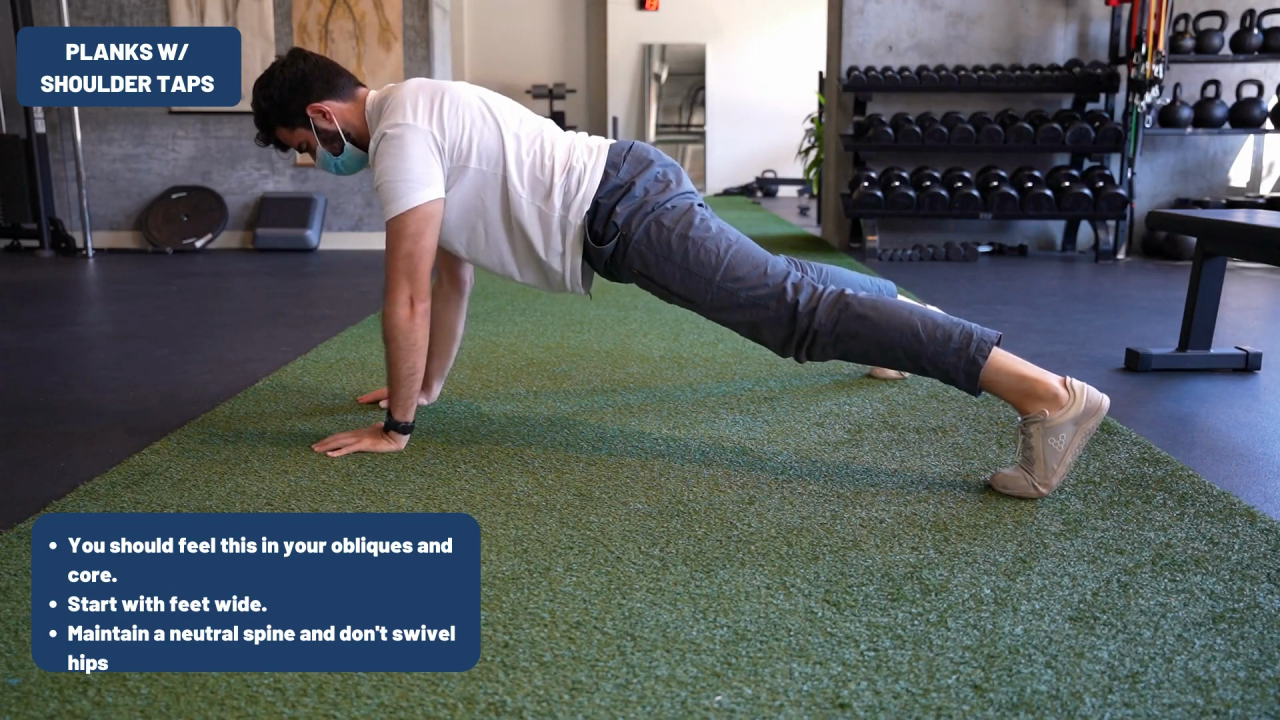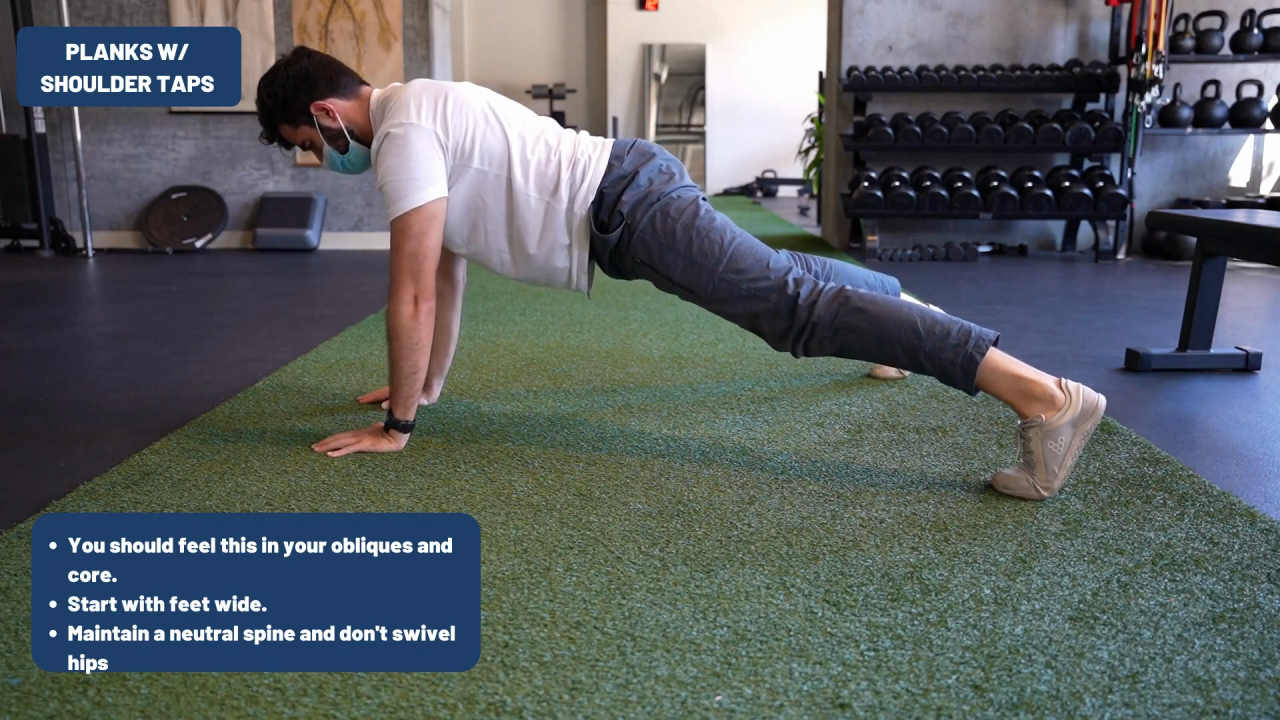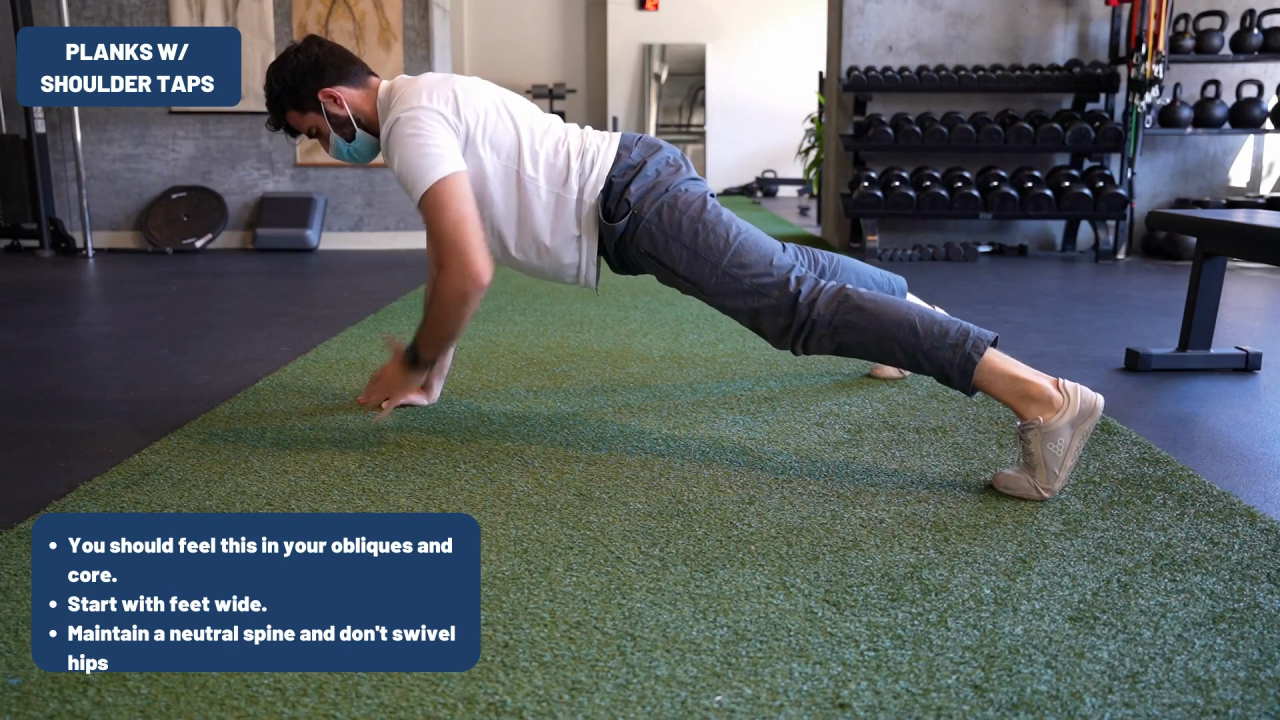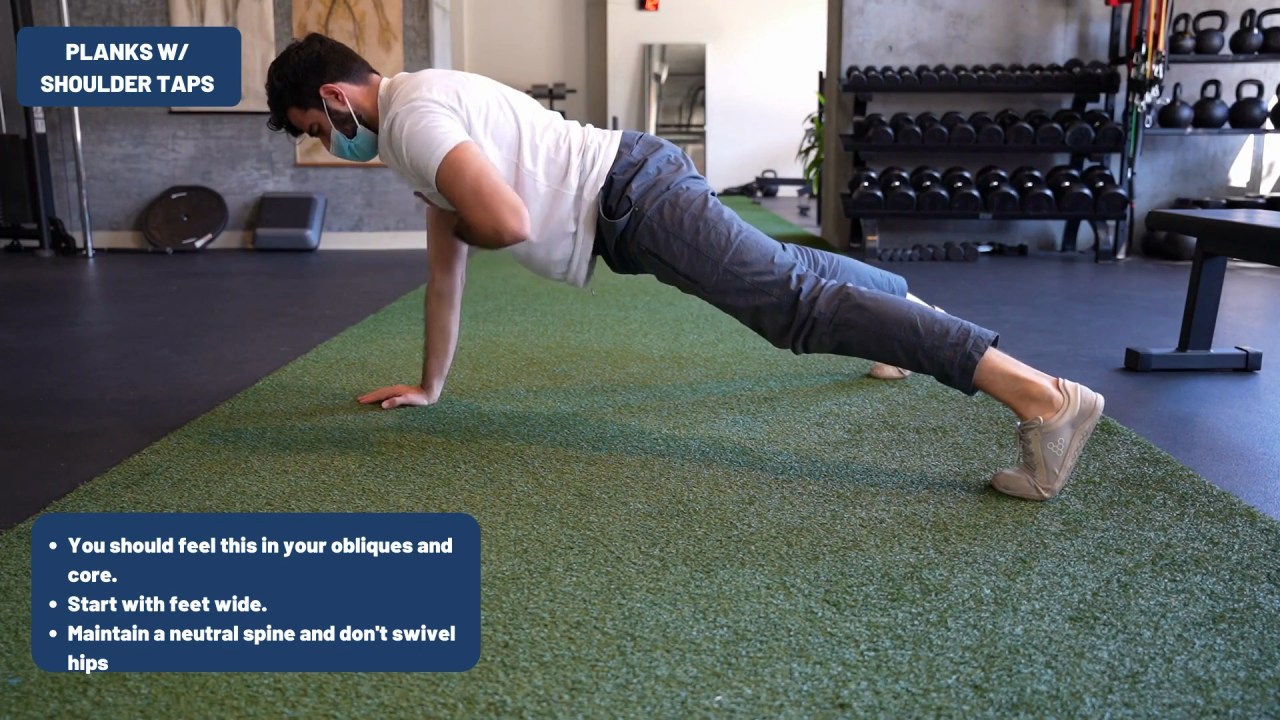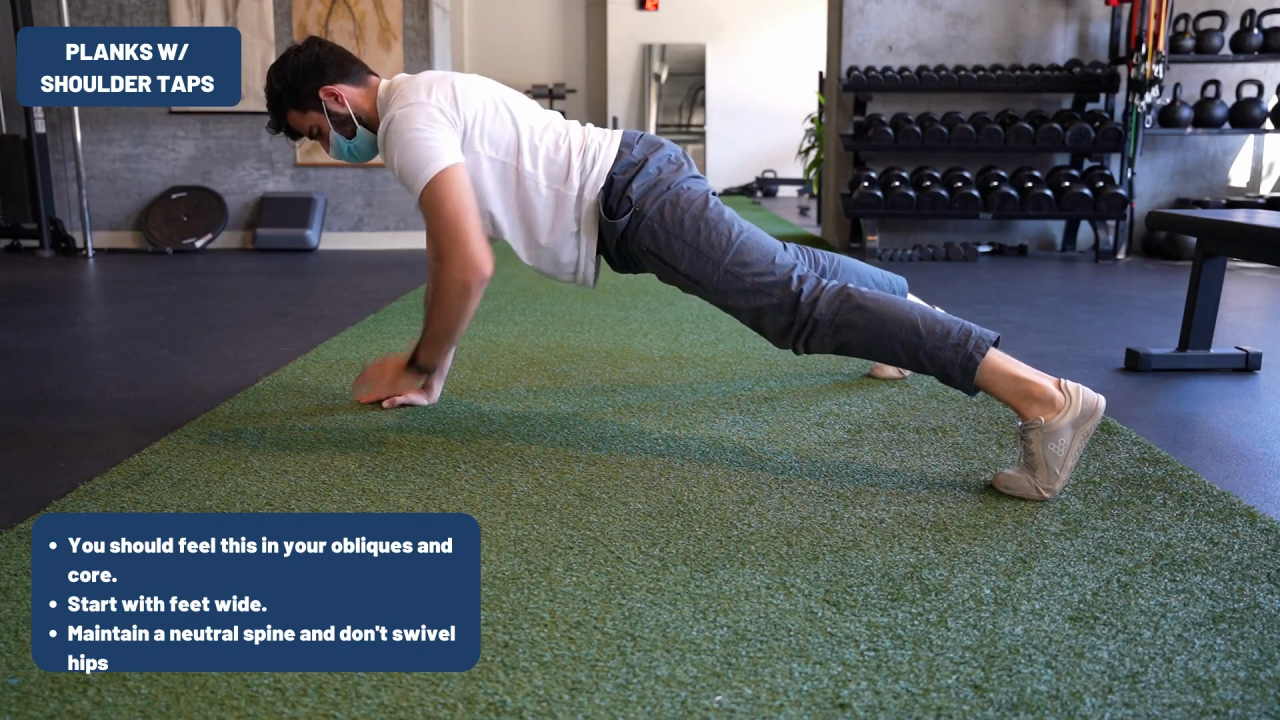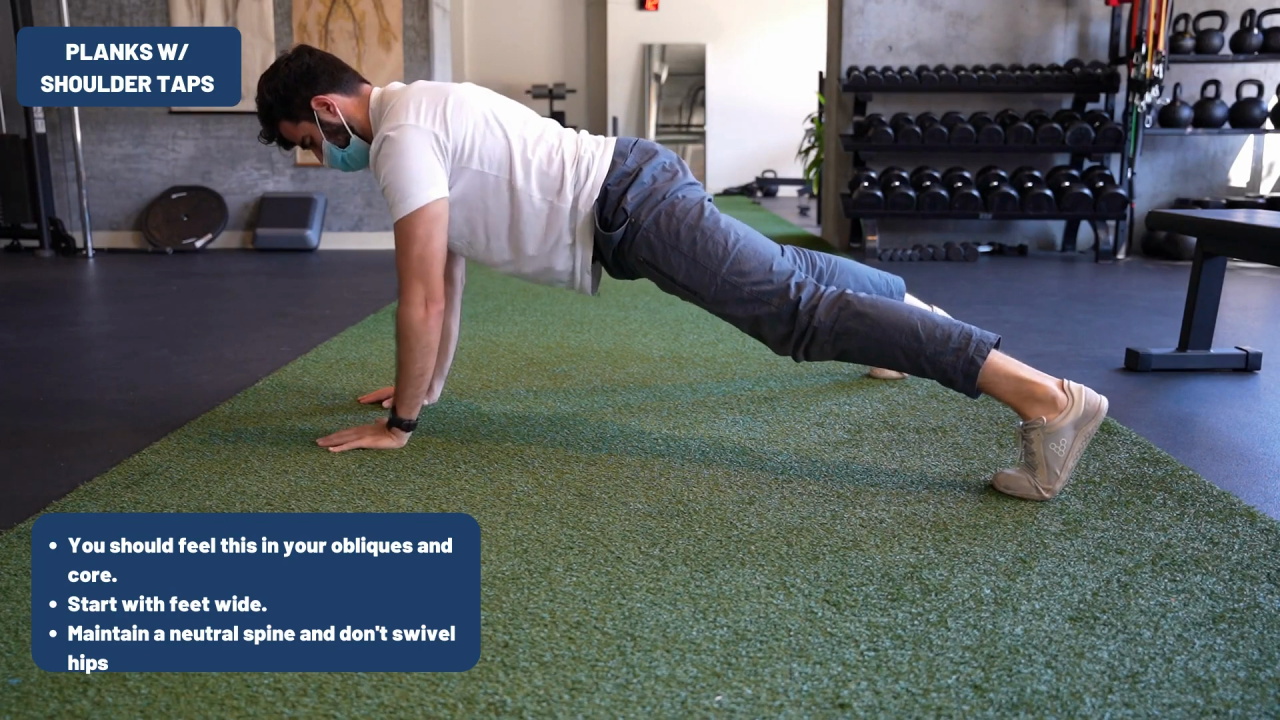
dt=0.2s
person 1, frame 1
left shoulder: (397, 137)
right shoulder: (417, 109)
left elbow: (406, 296)
right elbow: (449, 272)
left wrist: (395, 424)
right wrist: (429, 383)
left hip: (625, 213)
right hip: (629, 190)
left knee: (793, 311)
right knee: (776, 281)
left ankle: (1047, 394)
right ankle: (905, 307)
person 1, frame 2
left shoulder: (400, 136)
right shoulder: (416, 111)
left elbow: (414, 294)
right elbow: (447, 274)
left wrist: (394, 423)
right wrist: (428, 383)
left hip: (628, 207)
right hip: (629, 195)
left knee: (793, 306)
right knee: (780, 273)
left ankle: (1044, 394)
right ankle: (905, 307)
person 1, frame 3
left shoulder: (411, 126)
right shoulder: (420, 109)
left elbow: (471, 273)
right elbow: (445, 259)
left wrist: (413, 361)
right wrist: (430, 387)
left hip: (635, 199)
right hip: (634, 196)
left knee: (796, 303)
right knee: (784, 269)
left ankle: (1042, 396)
right ankle: (912, 306)
person 1, frame 4
left shoulder: (412, 117)
right shoulder: (417, 111)
left elbow: (506, 221)
right elbow: (444, 253)
left wrist: (455, 246)
right wrist: (430, 382)
left hip: (634, 196)
right hip: (633, 194)
left knee: (795, 300)
right knee: (782, 269)
left ankle: (1043, 396)
right ankle: (911, 306)
person 1, frame 5
left shoulder: (409, 122)
right shoulder: (420, 108)
left elbow: (468, 265)
right elbow: (448, 256)
left wrist: (417, 367)
right wrist: (435, 380)
left hip: (634, 197)
right hip: (636, 189)
left knee: (797, 302)
right knee: (783, 269)
left ankle: (1044, 396)
right ankle: (909, 303)
person 1, frame 6
left shoulder: (400, 136)
right shoulder: (416, 113)
left elbow: (420, 293)
right elbow: (447, 268)
left wrist: (399, 421)
right wrist: (429, 382)
left hip: (631, 206)
right hip: (631, 191)
left knee: (793, 308)
right knee: (781, 273)
left ankle: (1047, 397)
right ankle: (912, 306)
